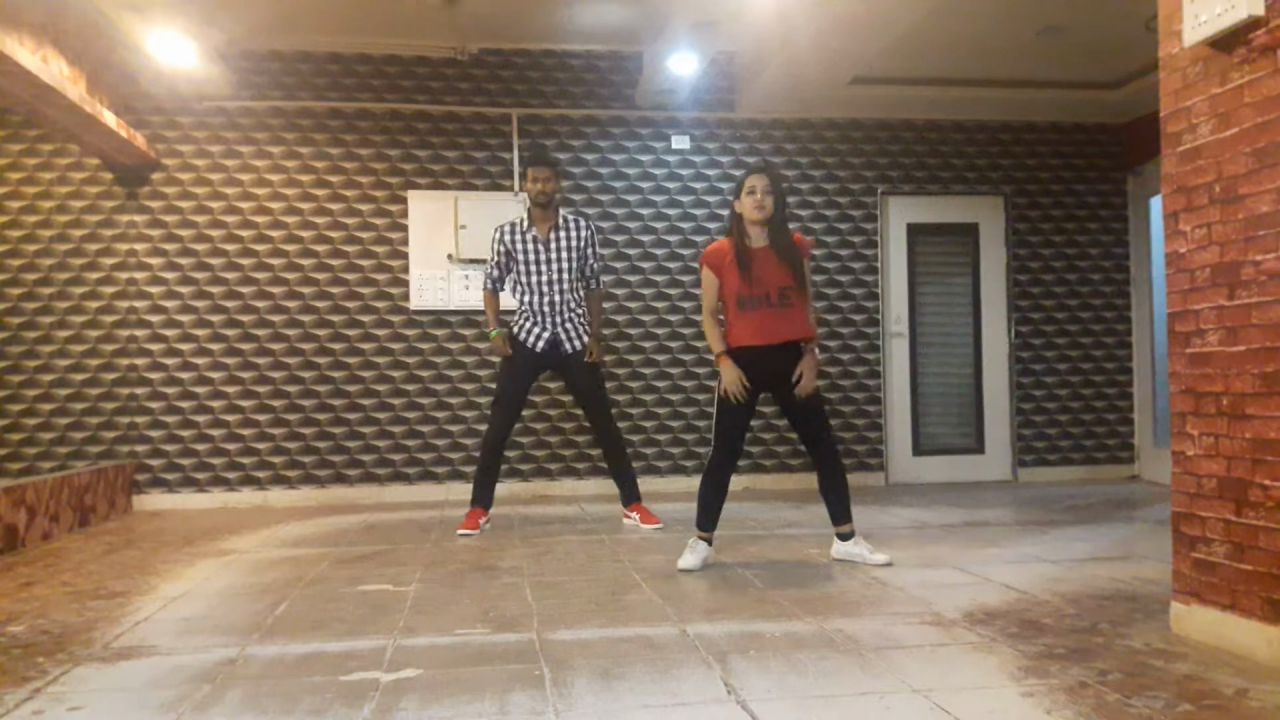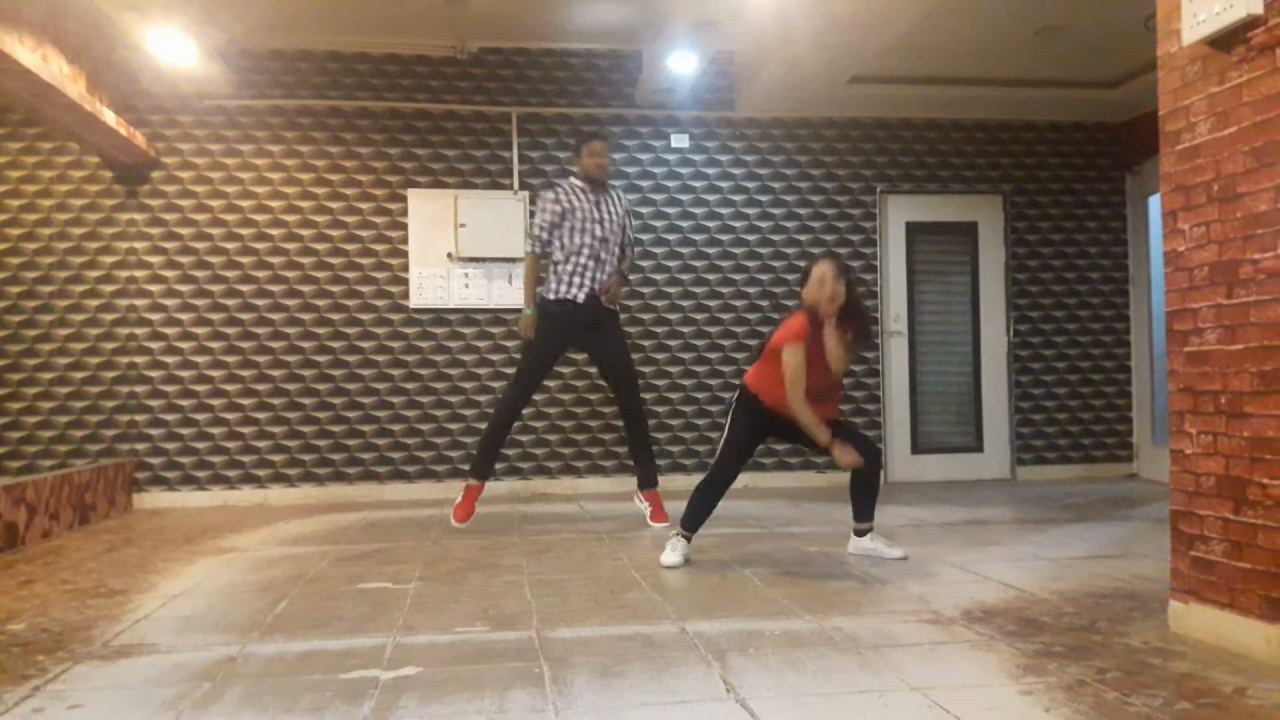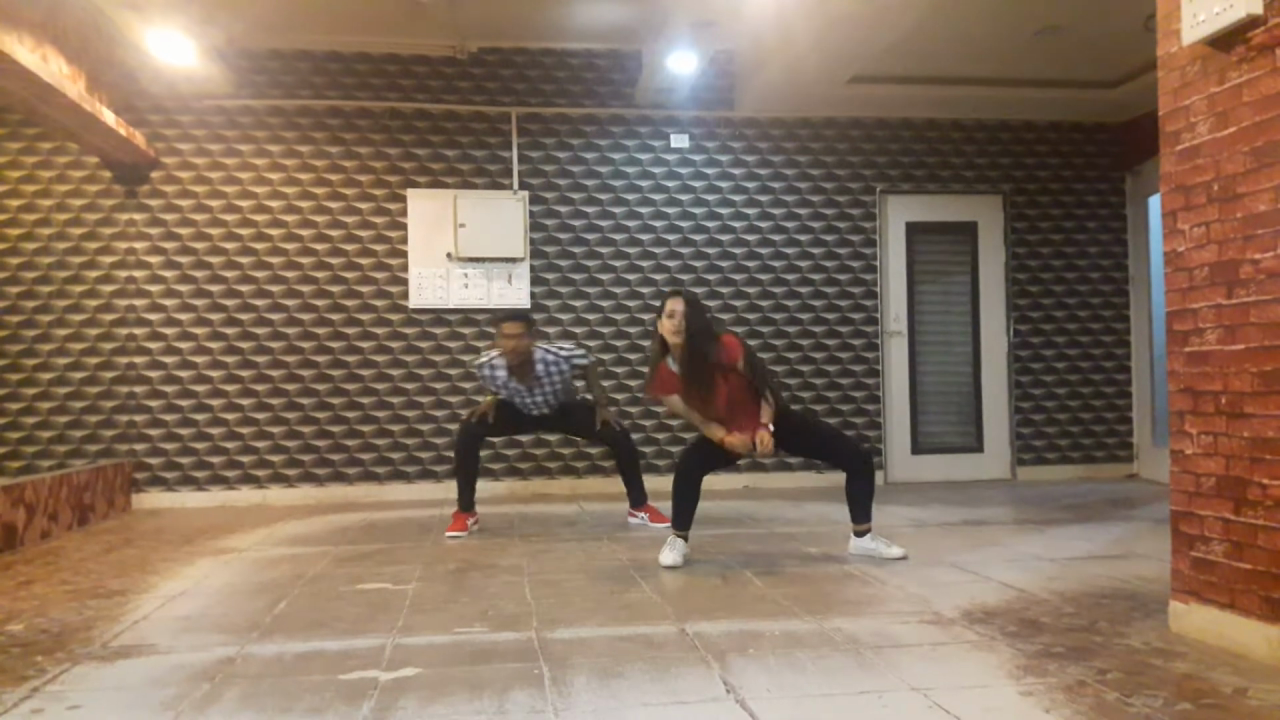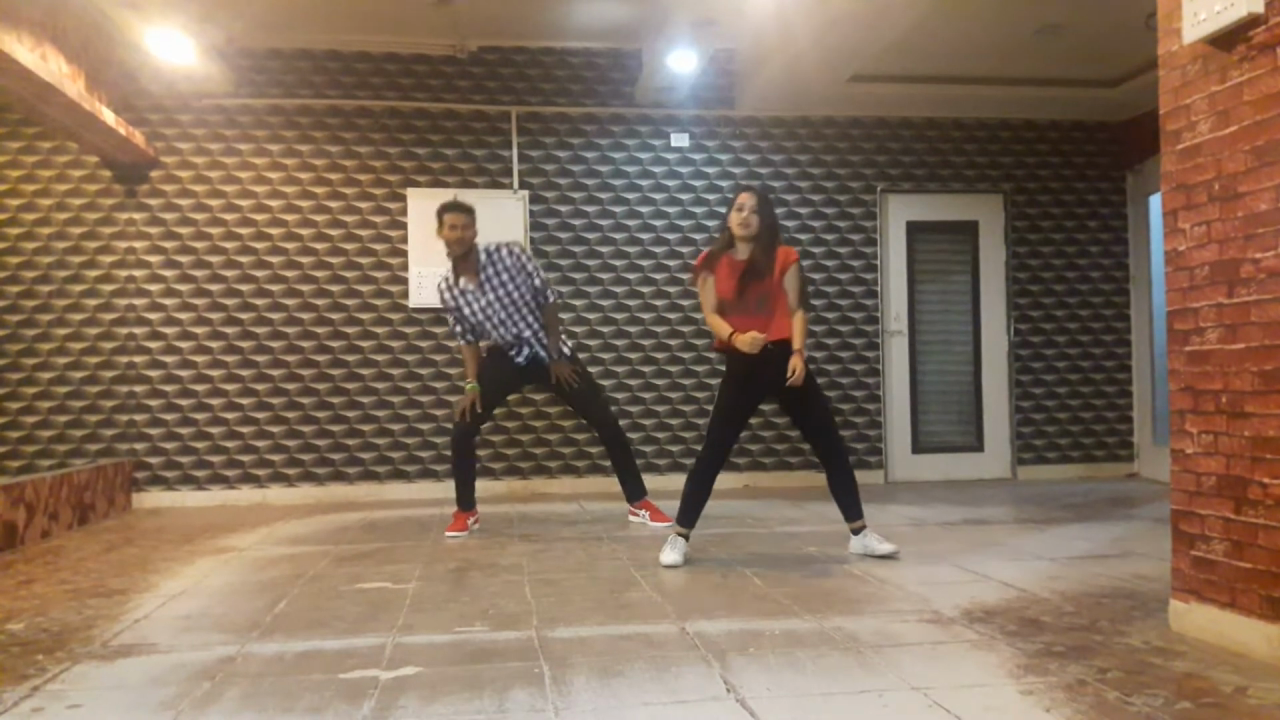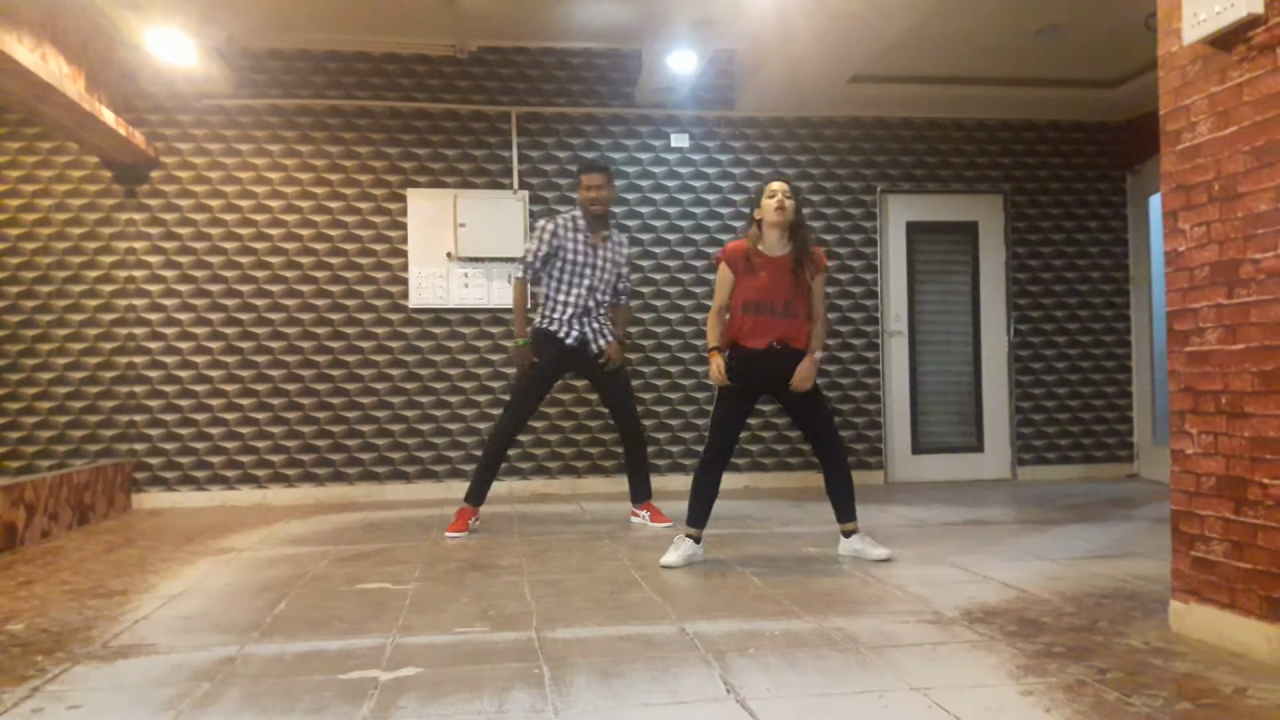
dt=0.7s
person 1, frame 1
left shoulder: (795, 247)
right shoulder: (718, 254)
left elbow: (806, 305)
right elbow: (709, 315)
left wrist: (811, 355)
right wrist: (722, 360)
left hip: (789, 358)
right hip: (743, 361)
left knee: (824, 447)
right knee: (724, 454)
left ankle: (846, 539)
right ankle: (702, 542)
person 1, frame 2
left shoulder: (844, 323)
right shoulder: (798, 331)
left elbow: (838, 367)
right elbow: (796, 401)
left wrist: (831, 318)
right wrist: (832, 443)
left hip: (808, 411)
right hip: (758, 408)
left knee: (868, 456)
right knee: (726, 470)
left ankle: (863, 536)
right ankle: (681, 539)
person 1, frame 3
left shoulder: (725, 348)
right shoulder: (662, 378)
left elbow: (764, 386)
right elbow: (699, 421)
left wrist: (767, 428)
right wrist: (726, 439)
left hip: (771, 420)
right hip: (723, 434)
left knee: (857, 458)
right knee: (689, 465)
left ankle: (862, 537)
right ankle: (678, 540)
person 1, frame 4
left shoulder: (783, 258)
right shoulder: (710, 264)
left elbow: (796, 310)
right elbow: (710, 314)
left wrist: (797, 352)
right wrist: (735, 337)
left hip: (784, 360)
right hip: (742, 364)
left knee: (830, 445)
right knee: (714, 450)
left ankle: (860, 534)
right ankle: (679, 537)
person 1, frame 5
left shoulder: (810, 259)
right shoulder: (736, 255)
left elbow: (818, 316)
right elbow: (717, 311)
left wrist: (813, 359)
right wrist: (715, 353)
left hip: (792, 361)
right hip: (744, 360)
left knee: (831, 446)
right knee: (716, 450)
left ankle: (850, 536)
right ankle: (691, 540)
person 2, frame 1
left shoulder: (581, 229)
right shoulder: (506, 234)
left elbow: (593, 285)
right elbow: (491, 285)
left wrist: (596, 334)
right wrist: (495, 330)
left hip: (573, 338)
right hip: (527, 338)
left knee: (602, 420)
right knee: (500, 423)
left ankle: (632, 504)
right ankle: (479, 508)
person 2, frame 2
left shoulder: (620, 202)
right shoulder: (558, 196)
right elbow: (535, 252)
left wrist: (618, 279)
right wrist: (529, 308)
left hip: (602, 311)
right hip: (561, 307)
left knee: (630, 397)
right knee: (521, 389)
left ankle: (648, 491)
right ankle: (476, 480)
person 2, frame 3
left shoulder: (560, 356)
right shoulder: (487, 366)
left elbow: (589, 366)
left wrist: (602, 406)
right wrist: (491, 400)
left hip: (565, 409)
right hip: (519, 411)
left knee: (618, 436)
right knee: (469, 432)
left ankle: (639, 507)
right ankle: (465, 512)
person 2, frame 4
left shoulder: (510, 256)
right shoulder: (449, 290)
left elbow: (548, 301)
right elbow: (468, 339)
left wrist: (556, 356)
right wrist: (471, 383)
left hip: (550, 354)
right hip: (505, 357)
left knee: (605, 421)
right knee: (464, 427)
left ankle: (638, 503)
right ankle: (466, 511)
person 2, frame 5
left shoulder: (619, 244)
right shoulder: (554, 228)
left elbow: (620, 300)
right elbow: (524, 280)
left wrist: (618, 339)
right wrist: (522, 337)
left hip: (596, 341)
right hip: (552, 336)
left knee: (630, 422)
right knee: (512, 420)
left ankle: (642, 504)
right ankle: (471, 506)
